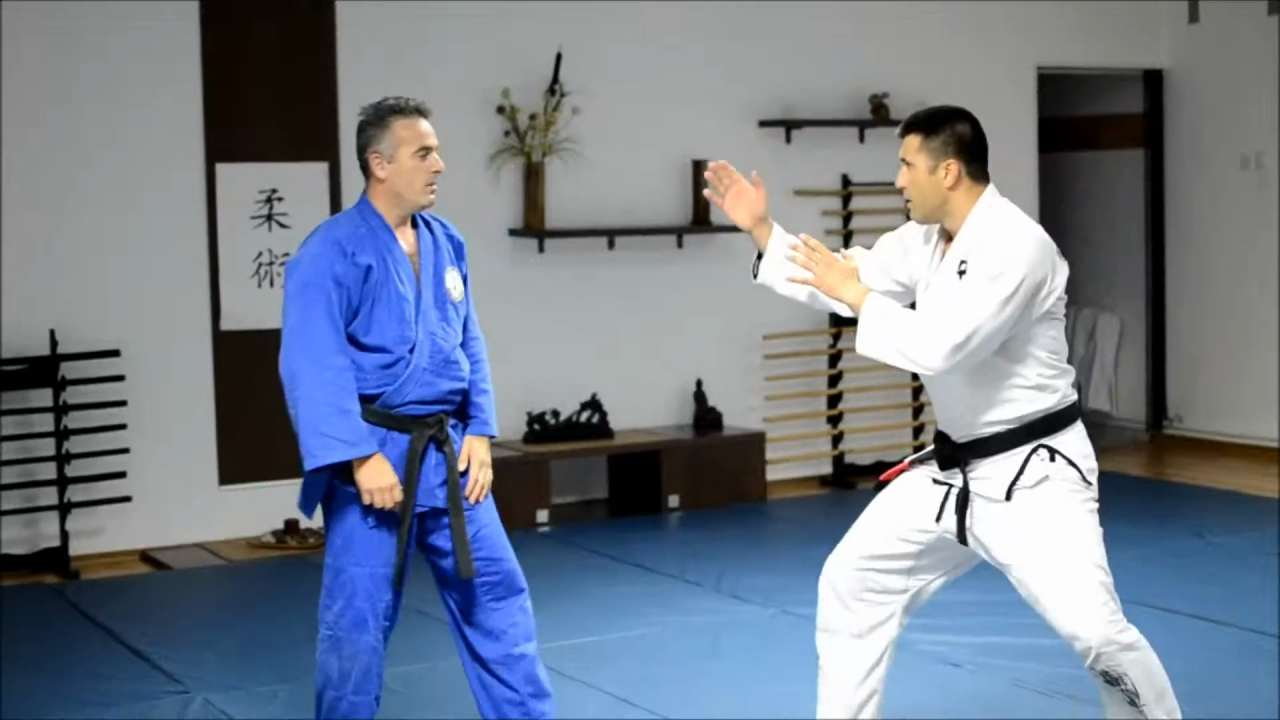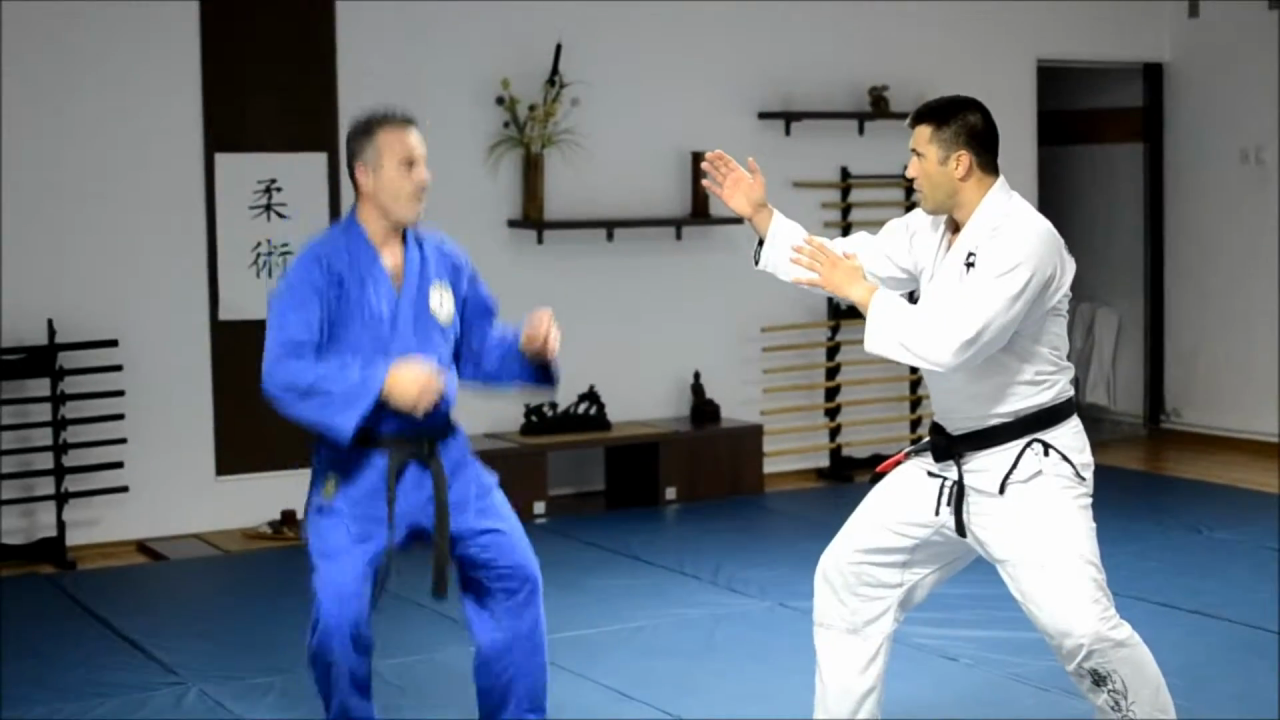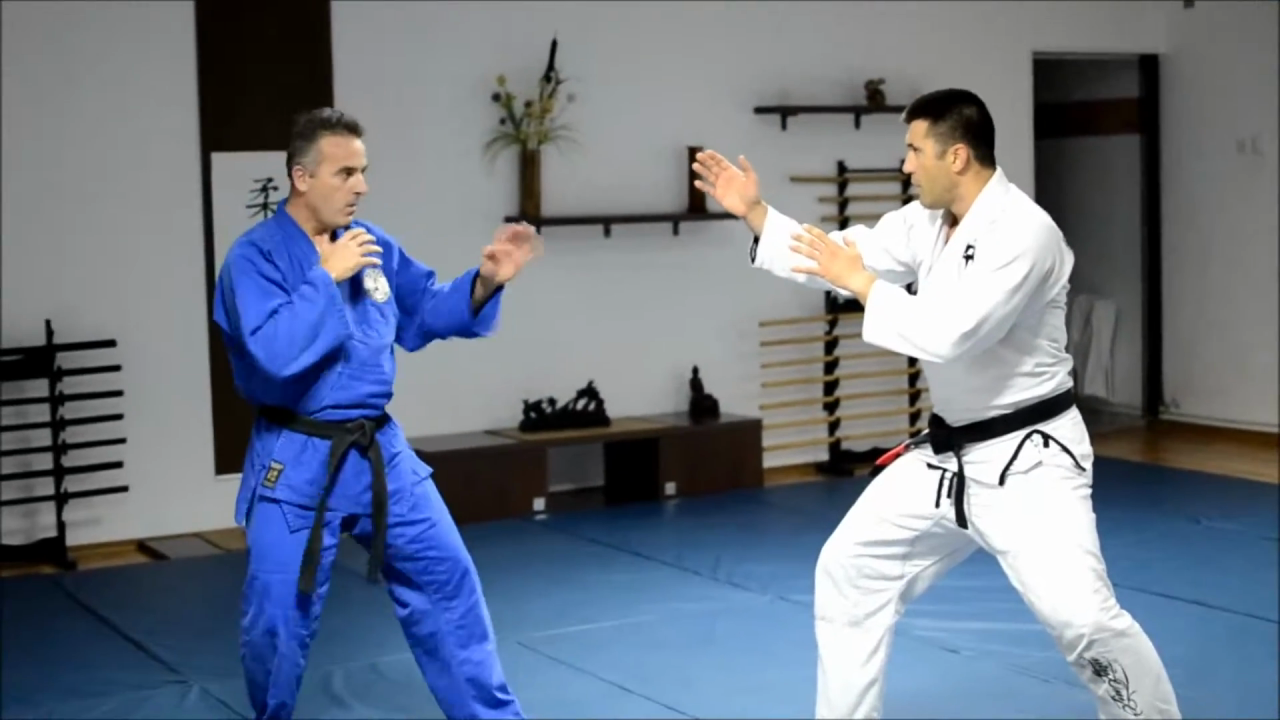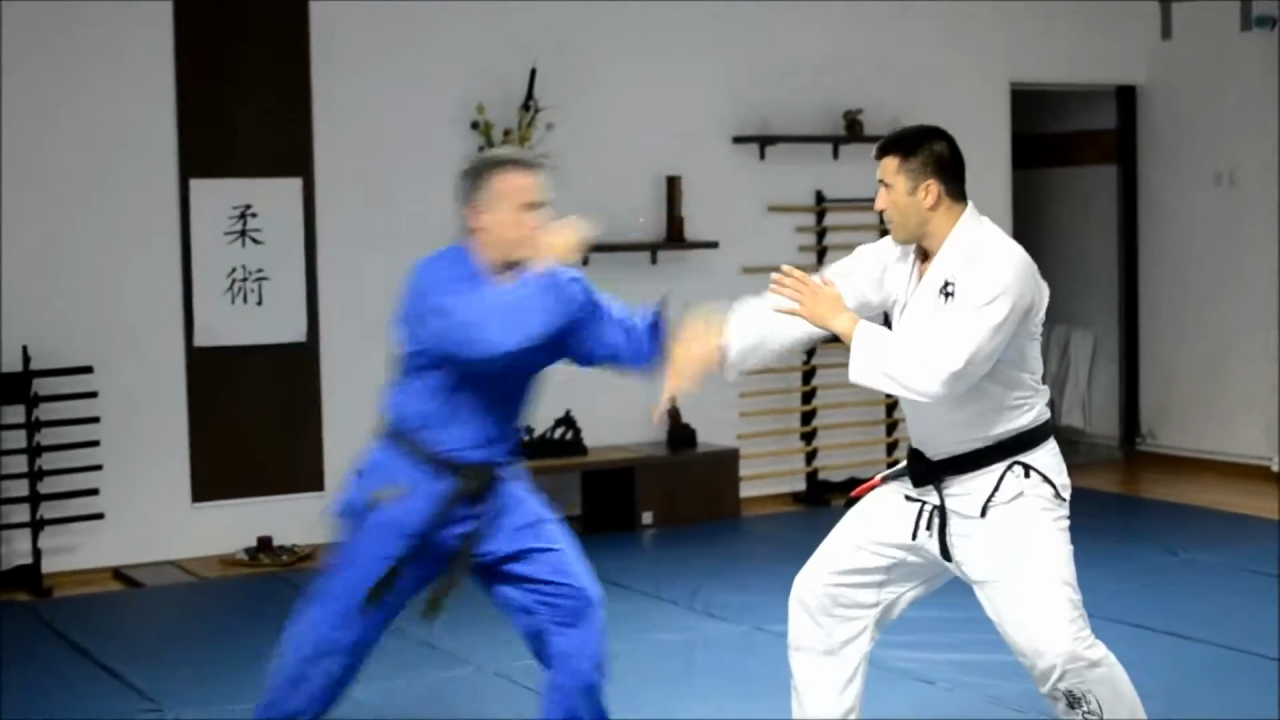
dt=0.7s
person 1, frame 1
left shoulder: (1016, 245)
right shoulder: (924, 239)
left elbow: (939, 347)
right elbow: (840, 280)
left wrist: (856, 295)
right wrist: (761, 227)
left hip: (1035, 470)
right hip: (953, 467)
left knee: (1093, 629)
right knee: (851, 583)
person 1, frame 2
left shoulder: (1023, 239)
right shoulder: (929, 228)
left elbow: (951, 343)
right elbow: (842, 262)
left wrist: (861, 293)
right wrist: (761, 215)
left hip: (1028, 465)
right hip: (947, 460)
left knee: (1082, 627)
right knee: (848, 577)
person 1, frame 3
left shoulder: (1023, 231)
right shoulder: (927, 220)
left elbow: (948, 334)
right elbow: (840, 255)
left wrist: (860, 282)
right wrist: (754, 212)
left hip: (1028, 456)
right hip: (947, 453)
left knee: (1083, 615)
right knee: (849, 571)
person 1, frame 4
left shoulder: (999, 265)
right shoulder: (892, 257)
left elbow: (936, 373)
right elbow: (798, 311)
left wrist: (844, 323)
right wrist: (717, 339)
left hip: (1006, 488)
right hip: (923, 486)
left knee: (1058, 646)
right knee: (823, 595)
person 2, frame 1
left shoulder: (445, 242)
right shoulder: (332, 251)
right elbow: (311, 365)
left wrist: (478, 431)
right wrist: (360, 457)
left hip: (445, 447)
right hip: (374, 452)
left knee: (493, 588)
right knee: (359, 616)
person 2, frame 2
left shoulder: (443, 259)
right shoulder: (321, 265)
left elbow: (477, 348)
right elbow: (284, 371)
left wrist: (525, 346)
right wrist: (381, 384)
left hip: (442, 461)
right hip: (359, 471)
left knee: (514, 582)
right knee: (339, 621)
person 2, frame 3
left shoulder: (373, 244)
right shoulder: (255, 255)
left elbow: (424, 313)
right elbow: (277, 352)
left wrist: (484, 281)
right wrist: (329, 275)
left hip: (377, 450)
right hip: (295, 461)
left knee: (444, 576)
right knee: (280, 614)
person 2, frame 4
left shoulder: (548, 283)
right shoulder: (440, 279)
left elbow: (610, 334)
right elbow: (484, 336)
left wrist: (671, 337)
right wrist: (547, 271)
left hip: (492, 487)
right hip: (411, 483)
left knee: (570, 606)
right knee: (341, 618)
